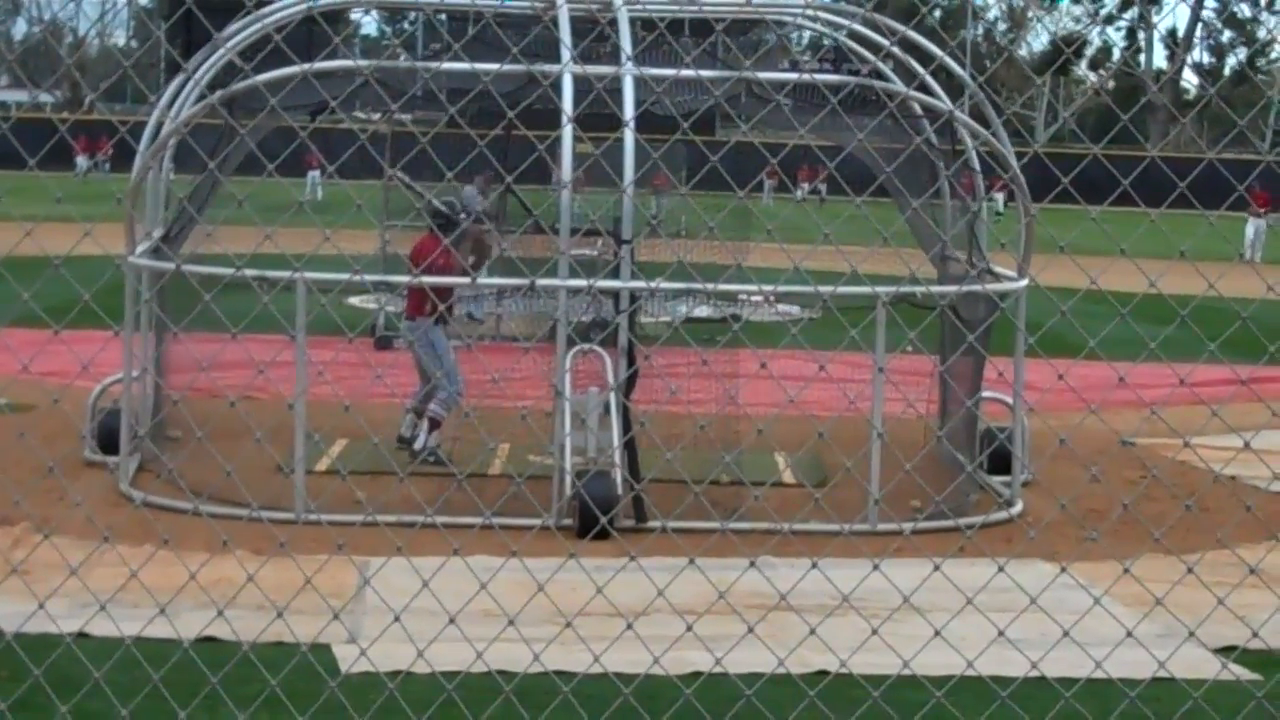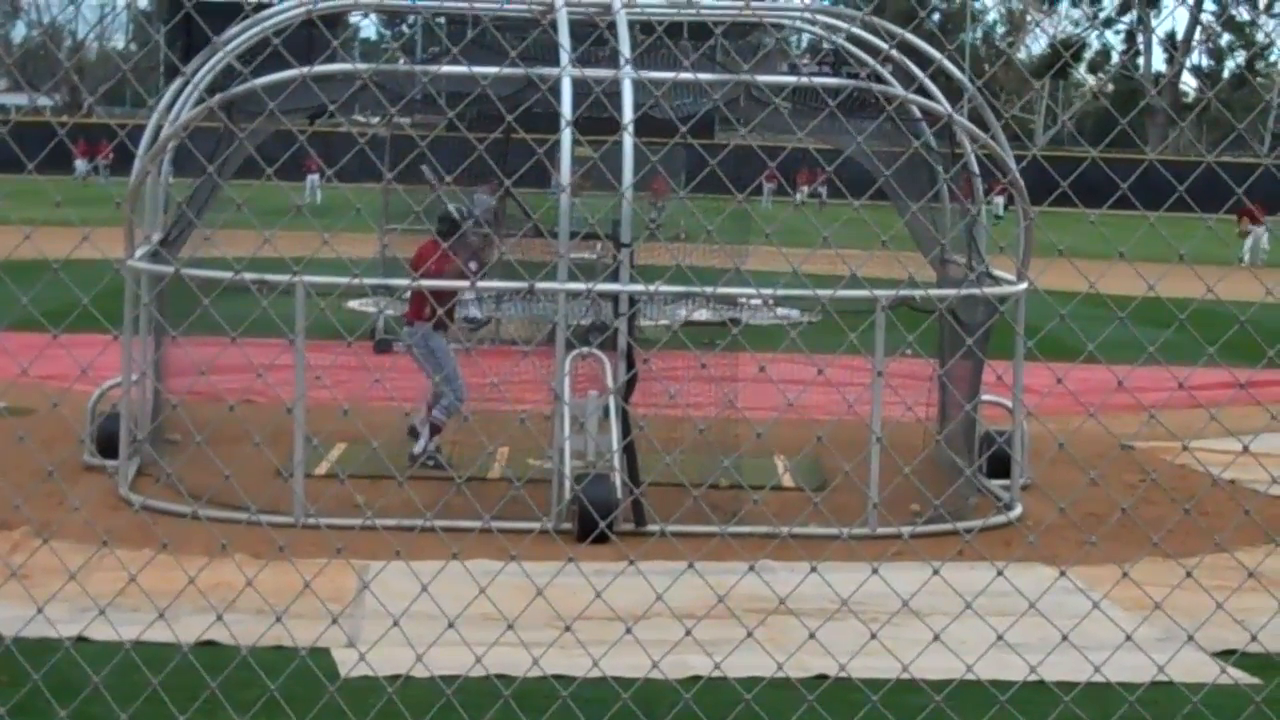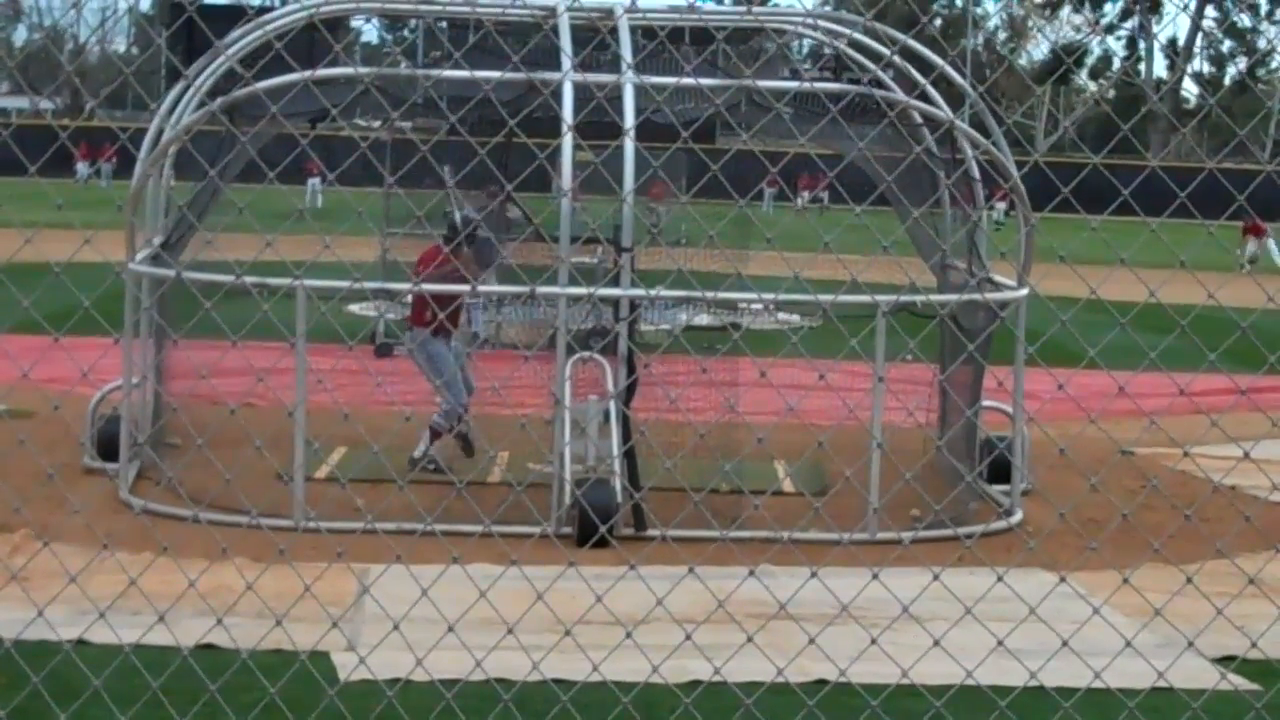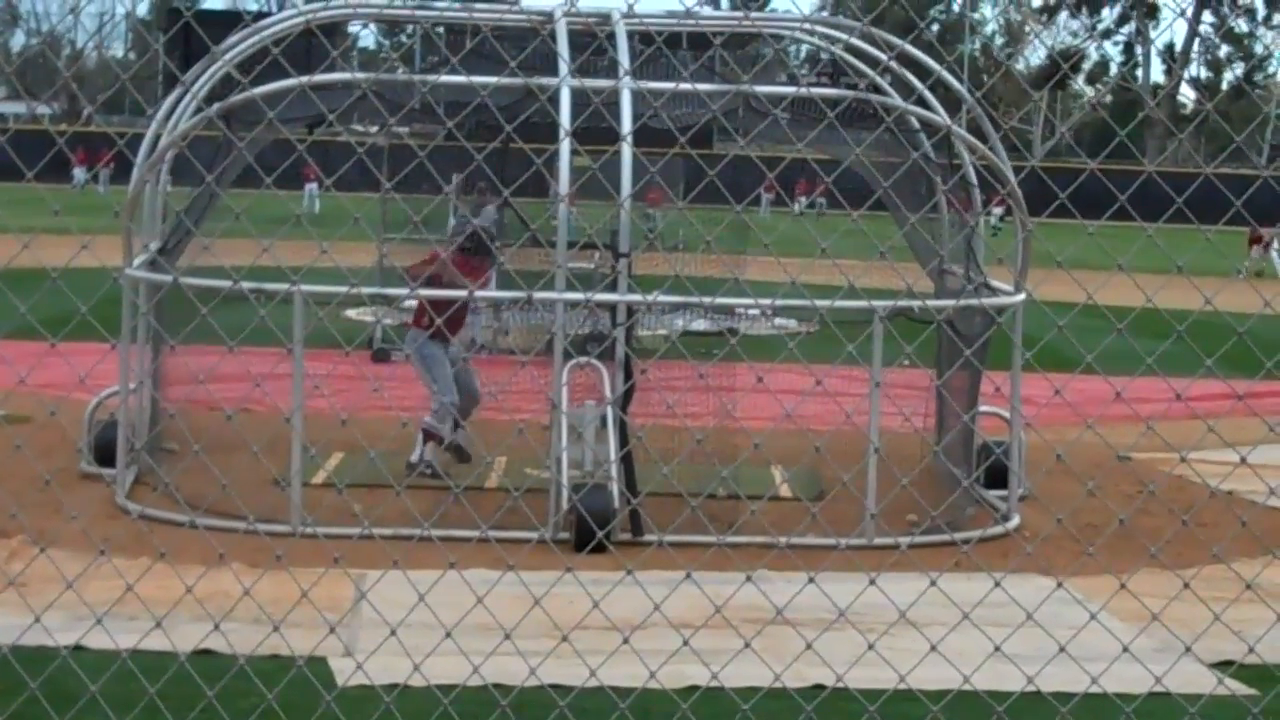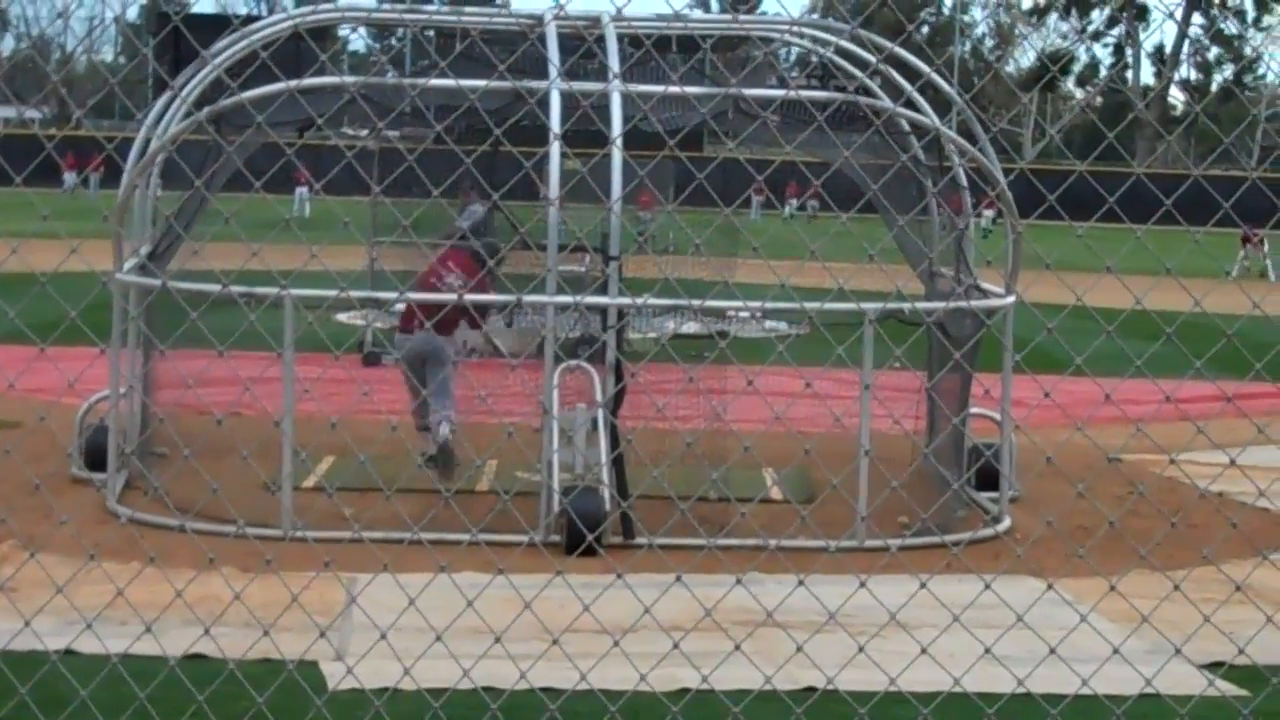
dt=0.3s
person 1, frame 1
left shoulder: (440, 246)
right shoulder: (429, 246)
left elbow: (466, 274)
right elbow: (452, 274)
left wrist: (479, 250)
right wrist: (467, 243)
left hip: (425, 324)
right hip: (424, 325)
left knee: (431, 383)
right knee: (451, 388)
left ankle: (407, 433)
right ankle: (423, 447)
person 1, frame 2
left shoulder: (450, 252)
right shoulder: (429, 250)
left elbow: (472, 278)
right elbow: (442, 279)
right wrist: (464, 254)
left hip: (436, 330)
right hip: (424, 331)
left knee: (444, 385)
right knee: (455, 394)
left ankle: (421, 426)
right ankle: (422, 451)
person 1, frame 3
left shoulder: (460, 258)
right shoulder: (433, 255)
left elbow: (477, 282)
right elbow: (423, 282)
left wrist: (466, 263)
right wrist: (454, 265)
left hip: (447, 335)
right hip: (425, 337)
left knee: (466, 390)
right knee: (455, 400)
left ankle: (458, 428)
right ankle: (421, 455)
person 1, frame 4
left shoulder: (482, 268)
right shoulder: (442, 259)
left elbow: (471, 287)
right elbow: (410, 276)
left wrist: (450, 274)
right wrist: (440, 267)
left hip: (447, 341)
right hip: (425, 340)
left knee: (471, 395)
right knee: (447, 401)
left ankle: (454, 439)
right ankle: (418, 459)
person 1, frame 5
left shoulder: (452, 254)
right shoulder: (481, 286)
right elbow: (477, 324)
left hip: (407, 338)
right hip: (438, 341)
left knee: (420, 399)
right knee: (441, 400)
left ankle: (431, 452)
right ankle: (442, 439)
